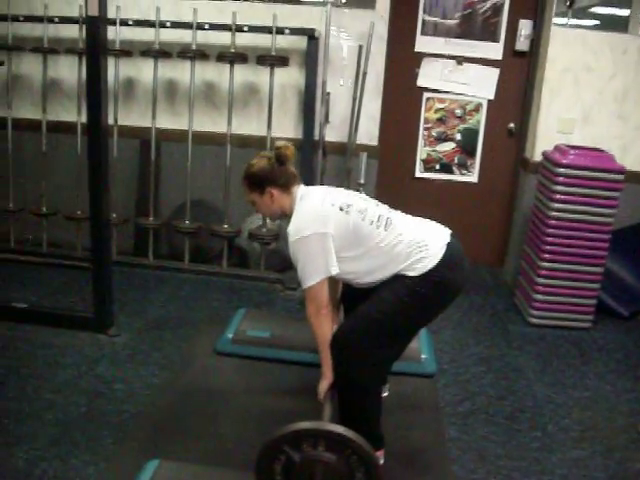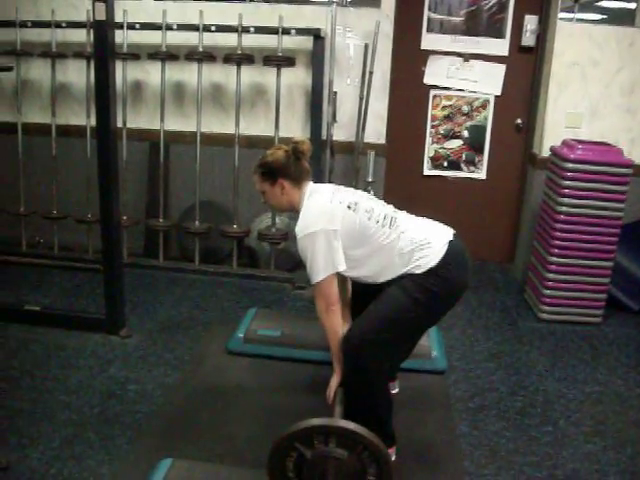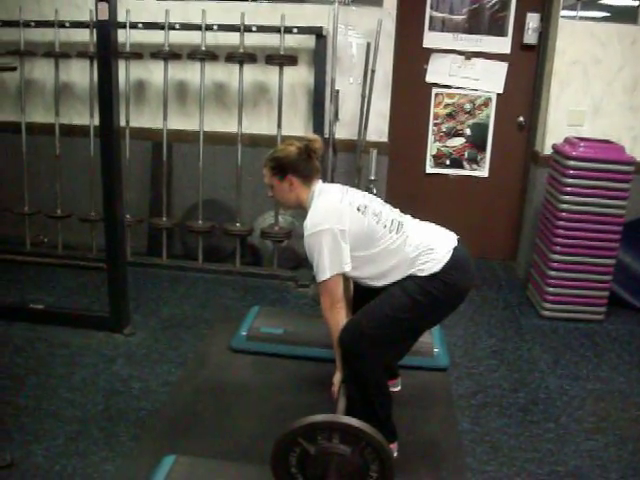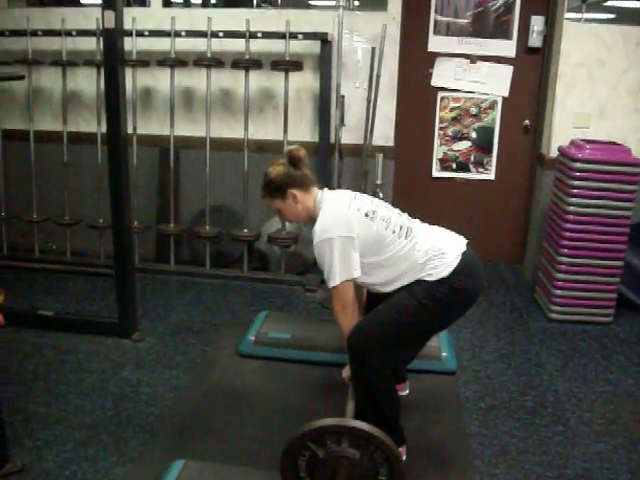
dt=0.5s
person 1, frame 1
left shoulder: (304, 227)
right shoulder: (316, 198)
left elbow: (318, 307)
right elbow: (334, 276)
left wrist: (328, 371)
right wrist: (335, 320)
left hip: (433, 272)
right hip: (436, 245)
left knee: (352, 345)
right knee: (355, 299)
left ankle: (365, 446)
right ankle: (372, 380)
person 1, frame 2
left shoulder: (312, 223)
right shoulder: (324, 196)
left elbow: (328, 304)
right elbow: (340, 277)
left wrist: (339, 366)
right wrist: (346, 326)
left hip: (439, 271)
right hip: (436, 247)
left knee: (361, 346)
right knee: (362, 296)
left ankle: (377, 443)
right ankle: (382, 374)
person 1, frame 3
left shoulder: (320, 222)
right shoulder: (332, 195)
left elbow: (332, 302)
right elbow: (346, 279)
left wrist: (343, 365)
right wrist: (350, 319)
left hip: (442, 275)
right hip: (442, 252)
left knee: (357, 341)
right knee: (363, 299)
left ankle: (378, 438)
right ankle: (384, 373)
person 1, frame 4
left shoulder: (329, 228)
right shoulder: (338, 200)
left elbow: (344, 306)
right elbow: (358, 284)
left wrist: (355, 360)
right wrist: (361, 323)
left hip: (450, 280)
right hip: (451, 257)
left knee: (366, 344)
right knee: (374, 306)
left ankle: (387, 441)
right ankle: (393, 377)
